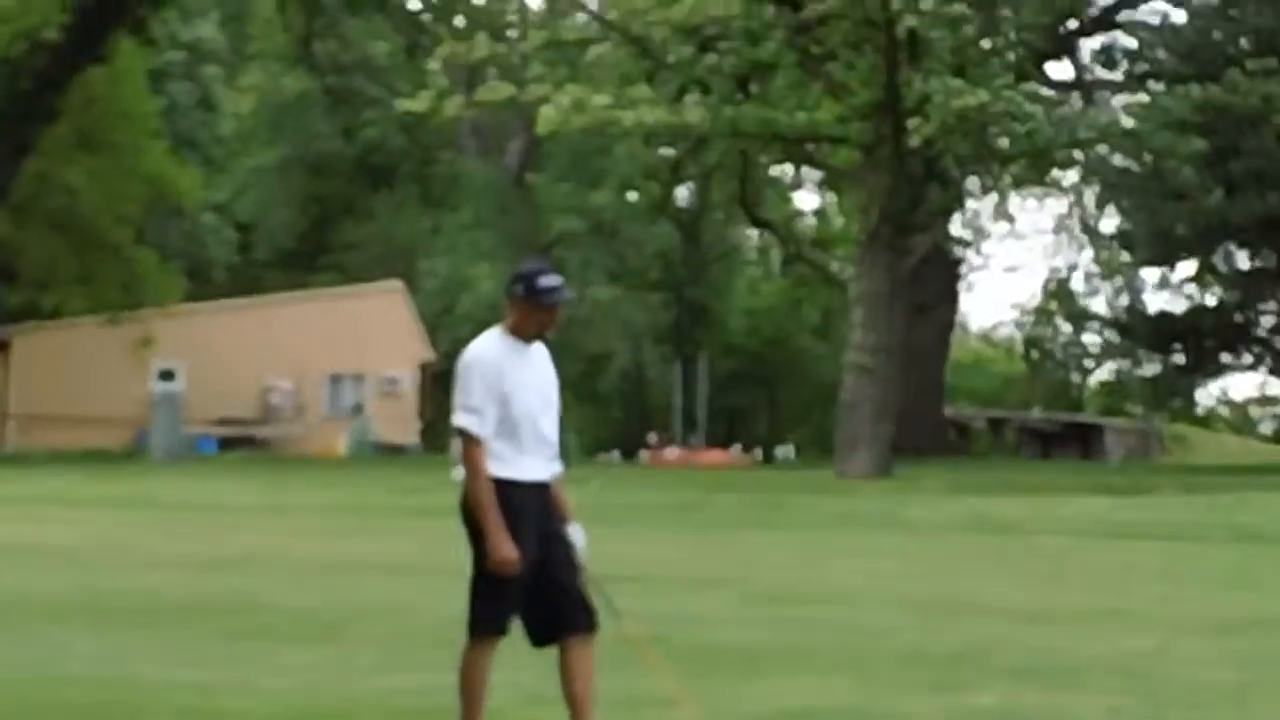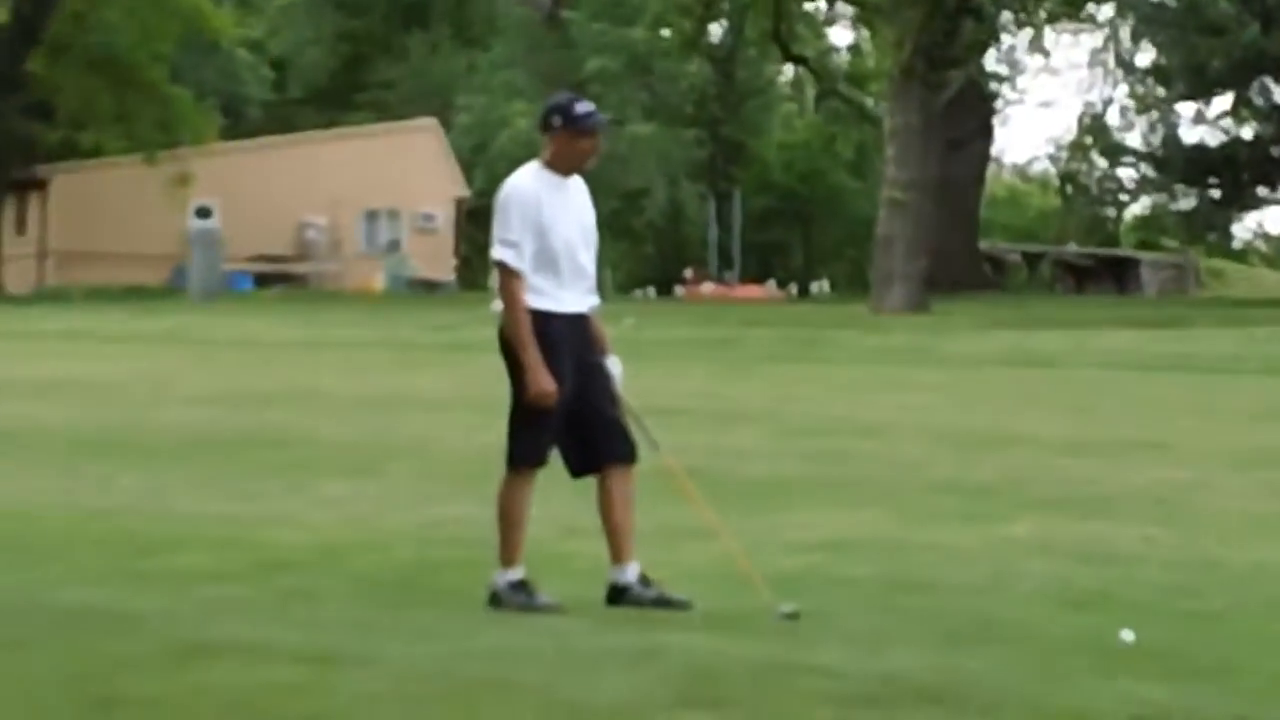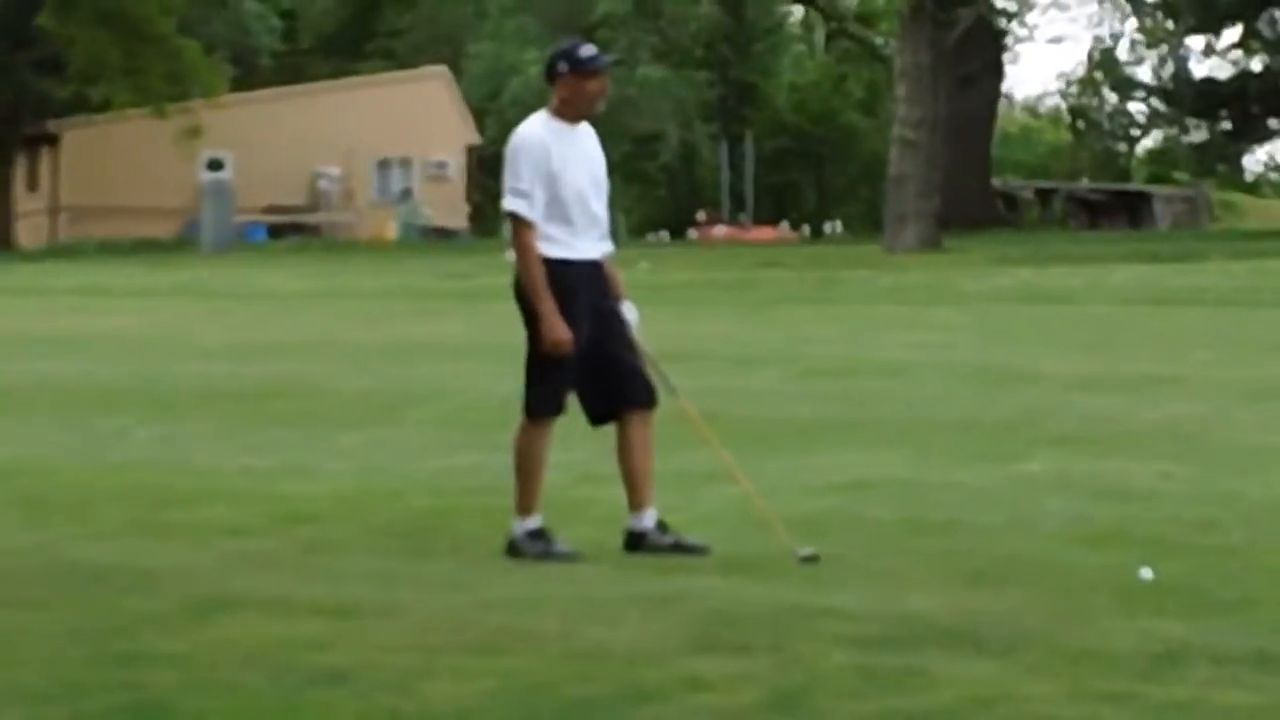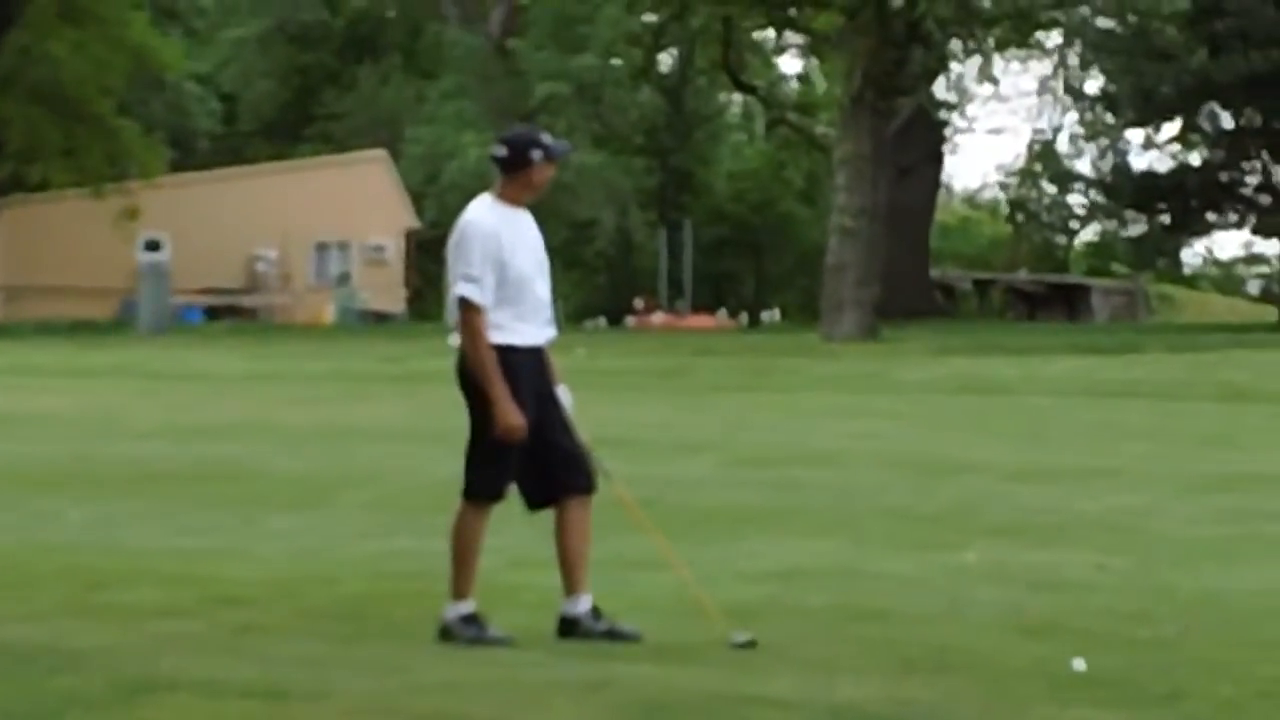
dt=0.7s
person 1, frame 1
left shoulder: (541, 354)
right shoulder: (484, 357)
right elbow: (473, 452)
left wrist: (566, 516)
right wrist: (496, 535)
left hip: (539, 500)
right hip: (501, 497)
left knee: (577, 621)
right knee: (488, 629)
person 1, frame 2
left shoulder: (578, 188)
right shoulder: (522, 190)
right elbow: (512, 284)
left wrist: (603, 348)
right wrist: (533, 366)
left hip: (577, 332)
right hip: (538, 331)
left knee: (616, 453)
right knee: (526, 460)
left ankle: (626, 578)
right ankle: (508, 579)
person 1, frame 3
left shoulder: (587, 136)
right shoulder: (532, 140)
right elbow: (524, 234)
left wrist: (618, 295)
right wrist: (548, 315)
left hip: (591, 281)
right hip: (554, 279)
left knee: (635, 398)
right knee: (542, 408)
left ankle: (644, 524)
right ankle: (526, 528)
person 1, frame 4
left shoulder: (522, 219)
right shoulder: (481, 224)
right elbow: (472, 320)
left wrist: (552, 379)
right wrist: (501, 401)
left hip: (532, 365)
right hip: (497, 366)
left knee: (575, 483)
right knee: (481, 493)
left ankle: (577, 610)
right ankle: (458, 612)
